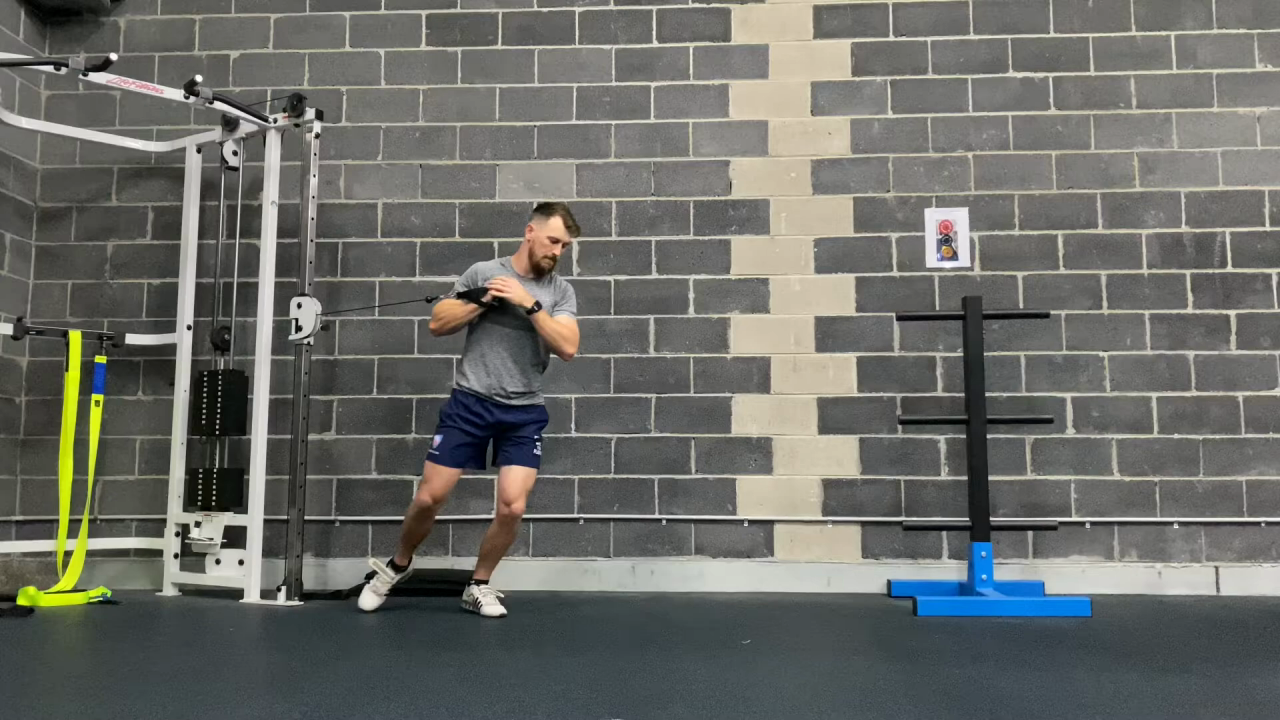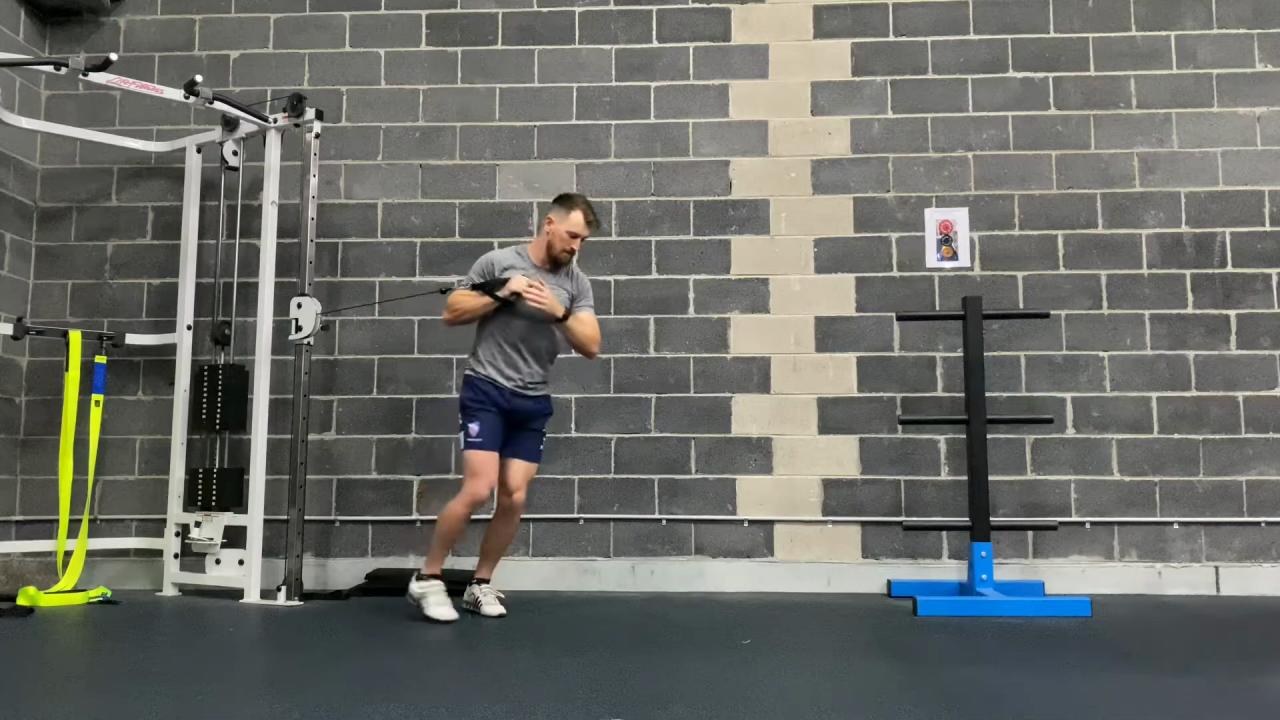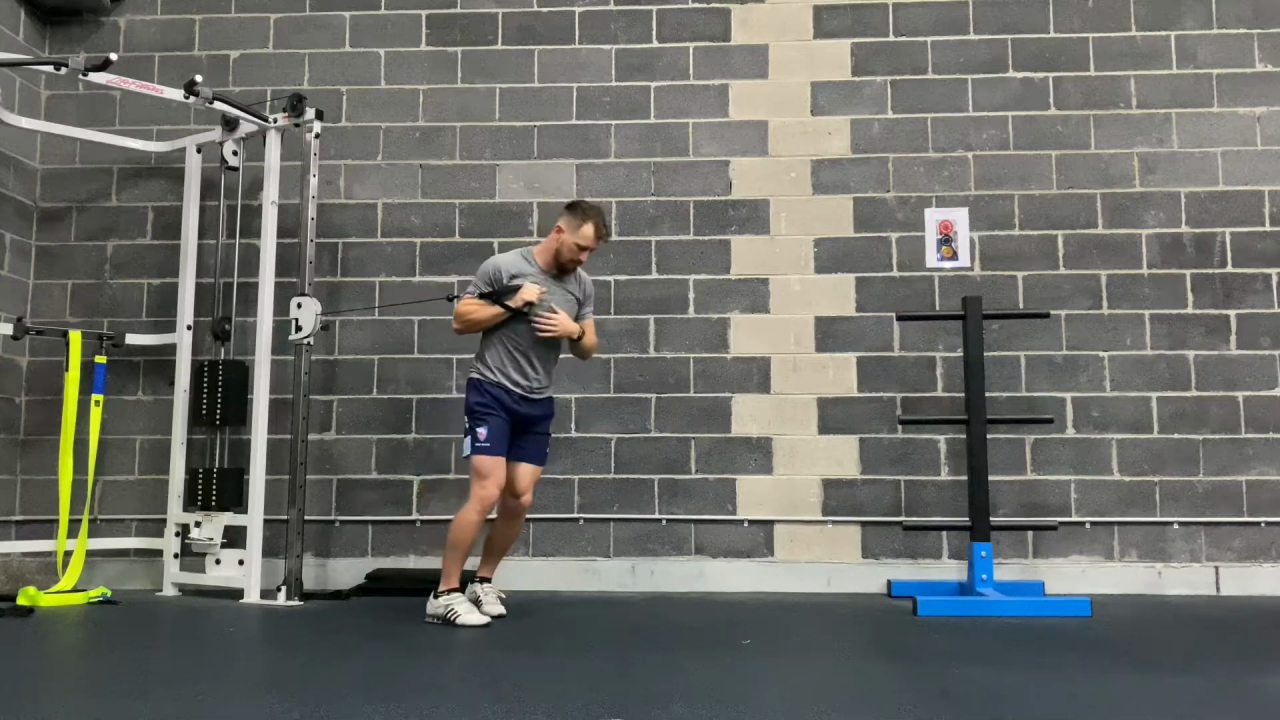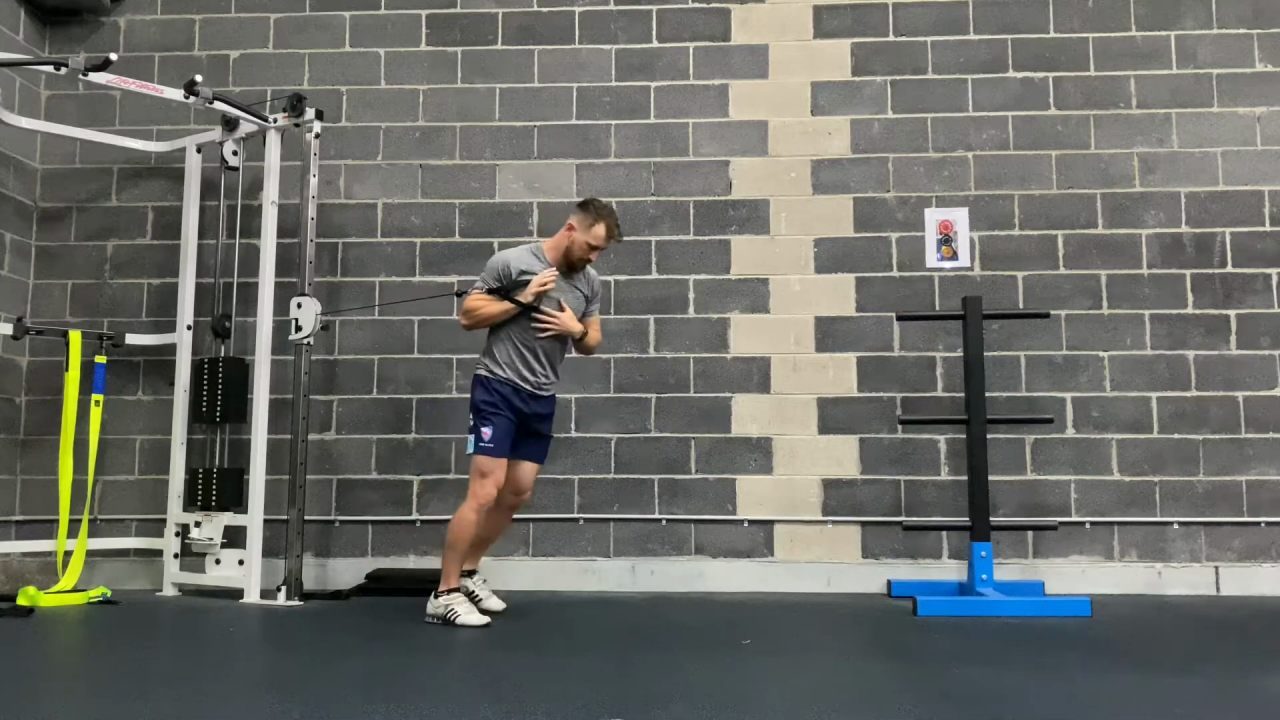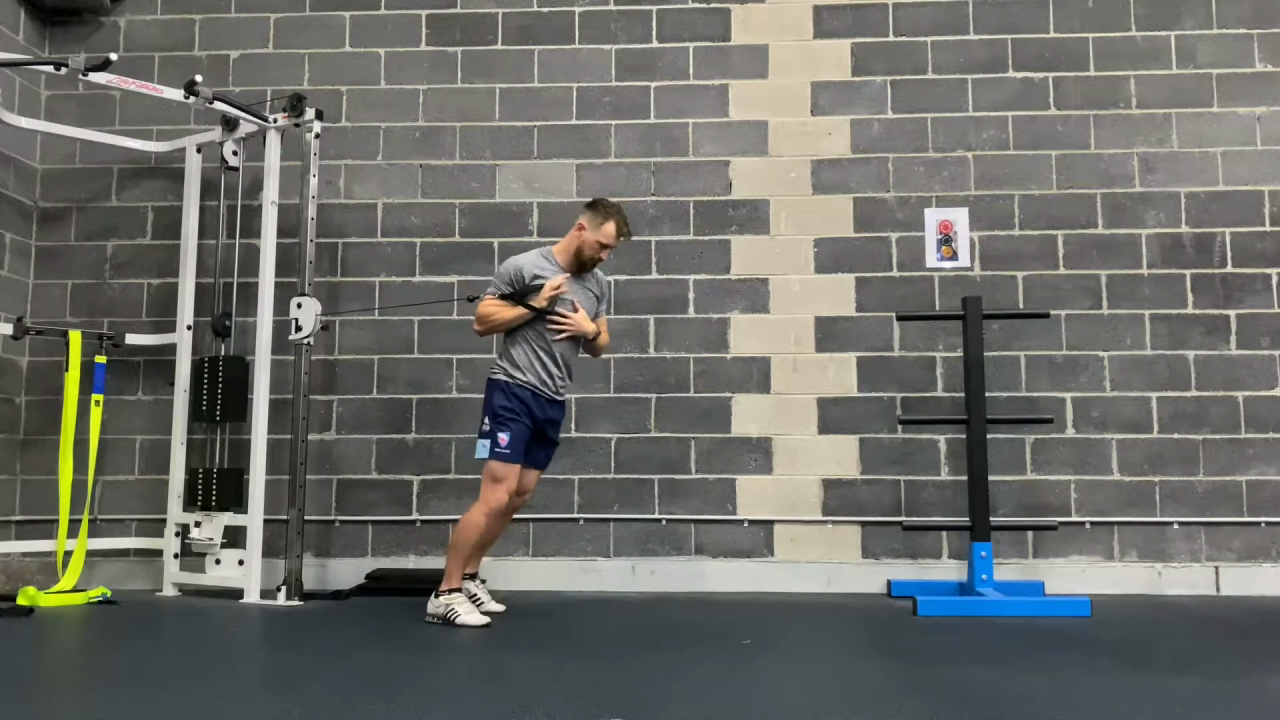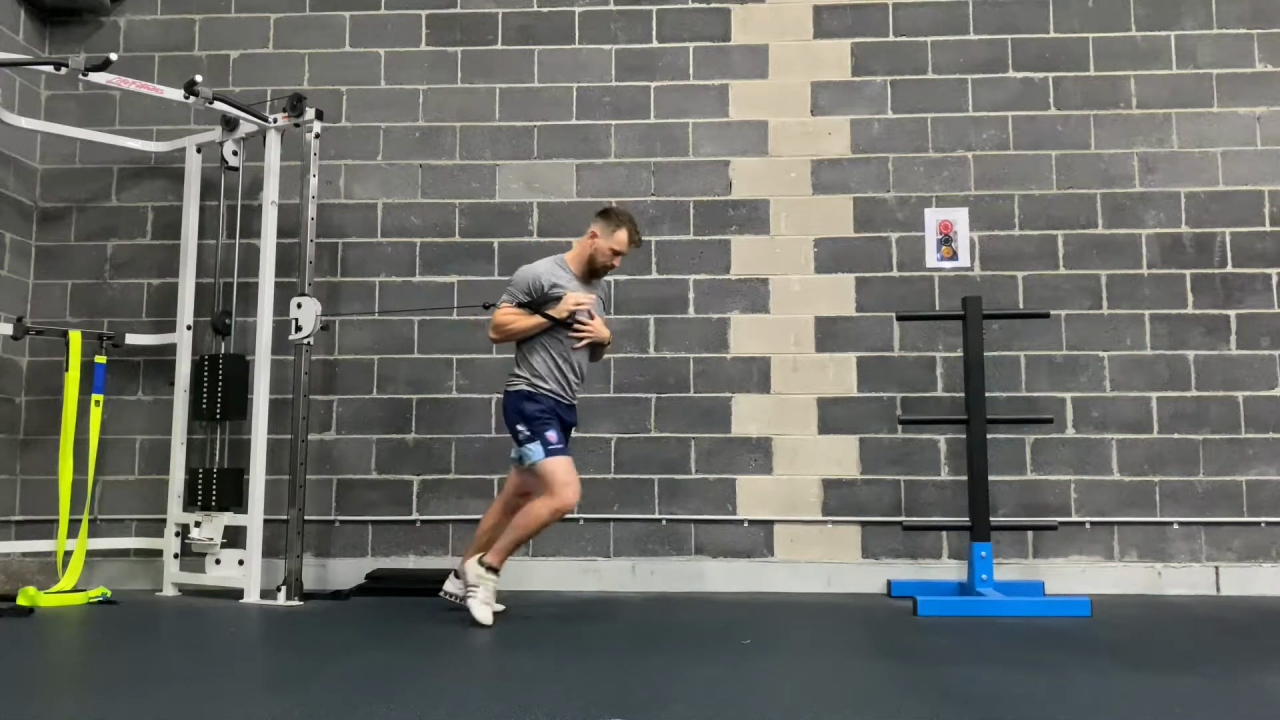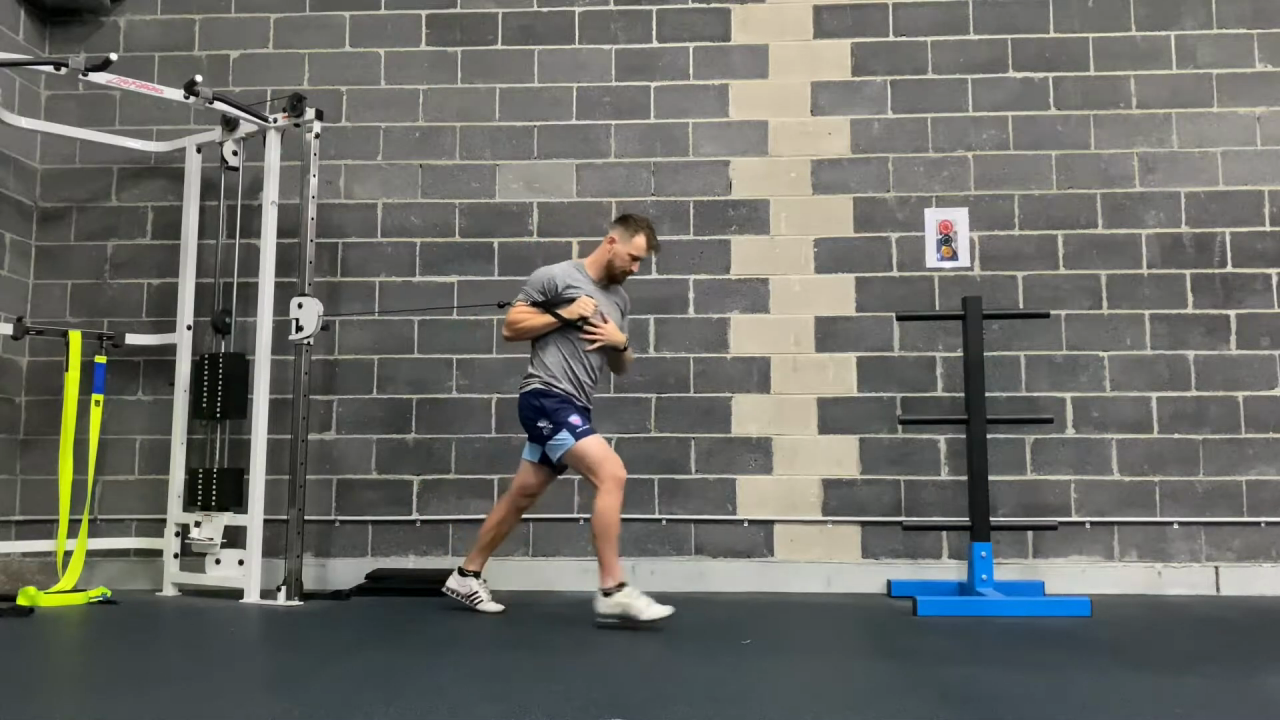
dt=0.2s
person 1, frame 1
left shoulder: (561, 292)
right shoulder: (483, 273)
left elbow: (568, 347)
right elbow: (437, 324)
left wrist: (529, 304)
right wrist: (484, 300)
left hip: (524, 411)
right hip: (470, 401)
left knee: (512, 506)
right knee: (430, 497)
left ankle: (480, 585)
right ankle: (397, 565)
person 1, frame 2
left shoulder: (577, 283)
right shoulder: (498, 262)
left elbow: (591, 346)
right elbow: (451, 312)
left wrist: (562, 313)
right wrist: (501, 294)
left hip: (533, 400)
right hip: (485, 390)
left knee: (513, 499)
right knee: (477, 491)
left ankle: (481, 584)
right ankle: (428, 579)
person 1, frame 3
left shoulder: (582, 284)
right shoulder: (502, 267)
left elbow: (588, 348)
right elbow: (460, 320)
left wrist: (574, 333)
right wrist: (512, 305)
left hip: (537, 402)
right hip: (491, 393)
left knee: (520, 501)
right knee: (486, 494)
left ankle: (482, 581)
right ankle: (445, 594)
person 1, frame 4
left shoulder: (589, 281)
right shoulder: (510, 262)
left elbow: (591, 345)
right elbow: (468, 316)
left wrist: (577, 328)
right wrist: (522, 299)
left hip: (541, 399)
right hip: (497, 389)
left knee: (516, 494)
right knee: (484, 494)
left ankle: (468, 573)
right ankle: (444, 595)
person 1, frame 5
left shoulder: (596, 283)
right shoulder: (522, 267)
left elbow: (599, 348)
right elbow: (482, 322)
left wrist: (592, 329)
right wrist: (535, 304)
left hip: (551, 403)
right hip: (513, 394)
left knee: (516, 498)
right knee: (495, 497)
left ankle: (467, 578)
right ankle: (447, 595)
person 1, frame 6
left shoulder: (599, 289)
right shoulder: (537, 275)
left elbow: (594, 354)
right elbow: (497, 329)
left wrist: (604, 336)
right wrist: (554, 313)
left hip: (561, 405)
right hip: (532, 400)
left knee: (517, 497)
right knee: (562, 497)
left ankle: (463, 577)
right ankle: (486, 566)
person 1, frame 7
left shoulder: (619, 299)
right shoulder: (554, 276)
left elbow: (622, 366)
right elbow: (510, 327)
left wrist: (619, 341)
right wrist: (565, 314)
left hip: (574, 407)
right hip: (546, 399)
left knee: (522, 496)
right knee: (611, 474)
left ankle: (468, 576)
right ankle: (613, 591)
